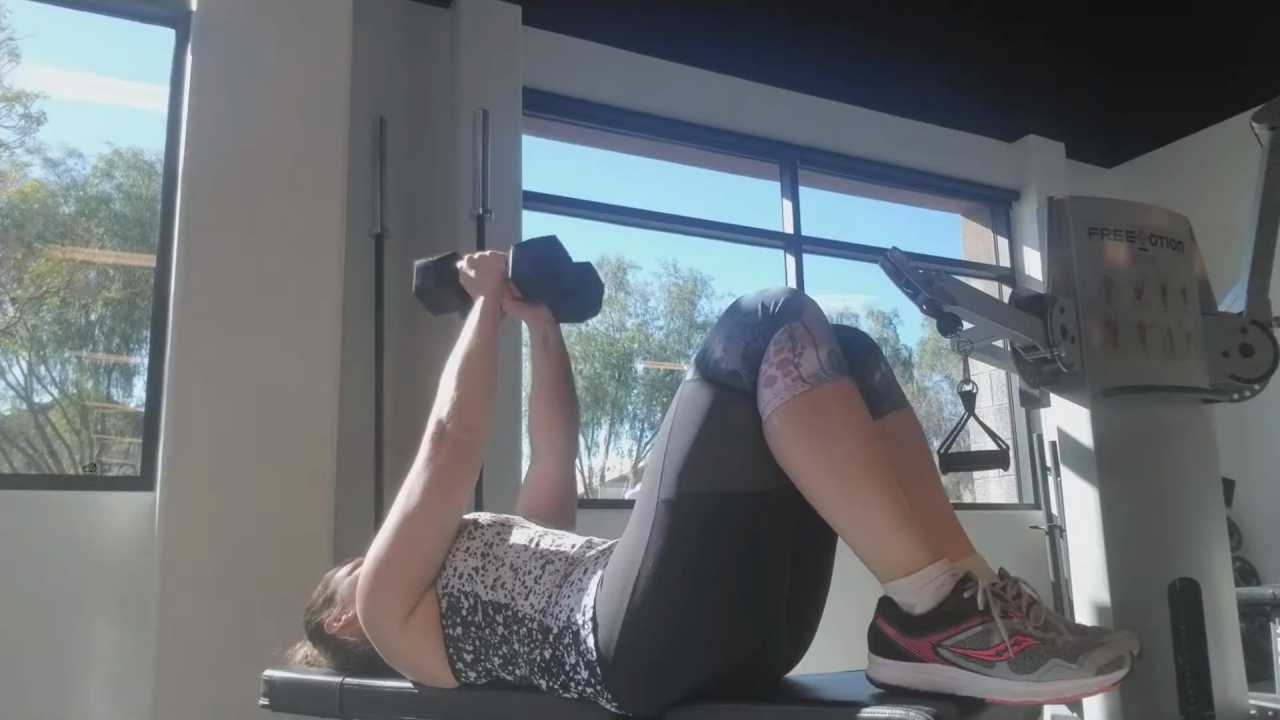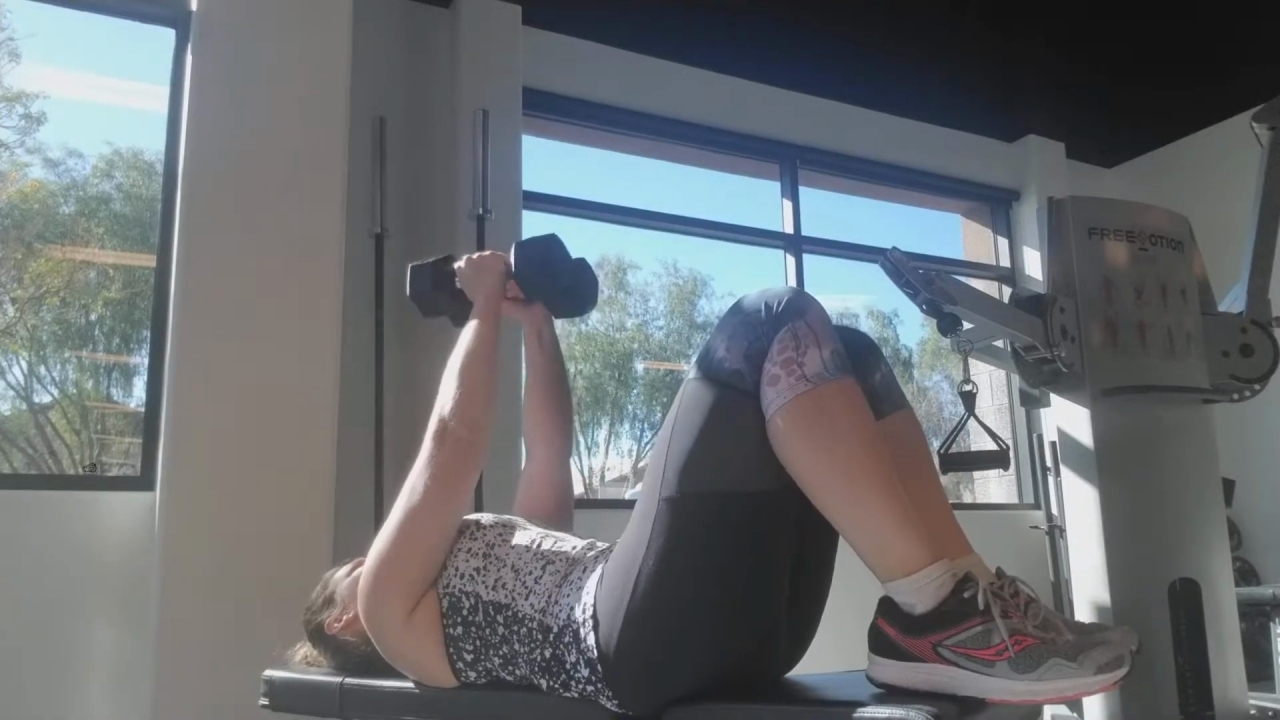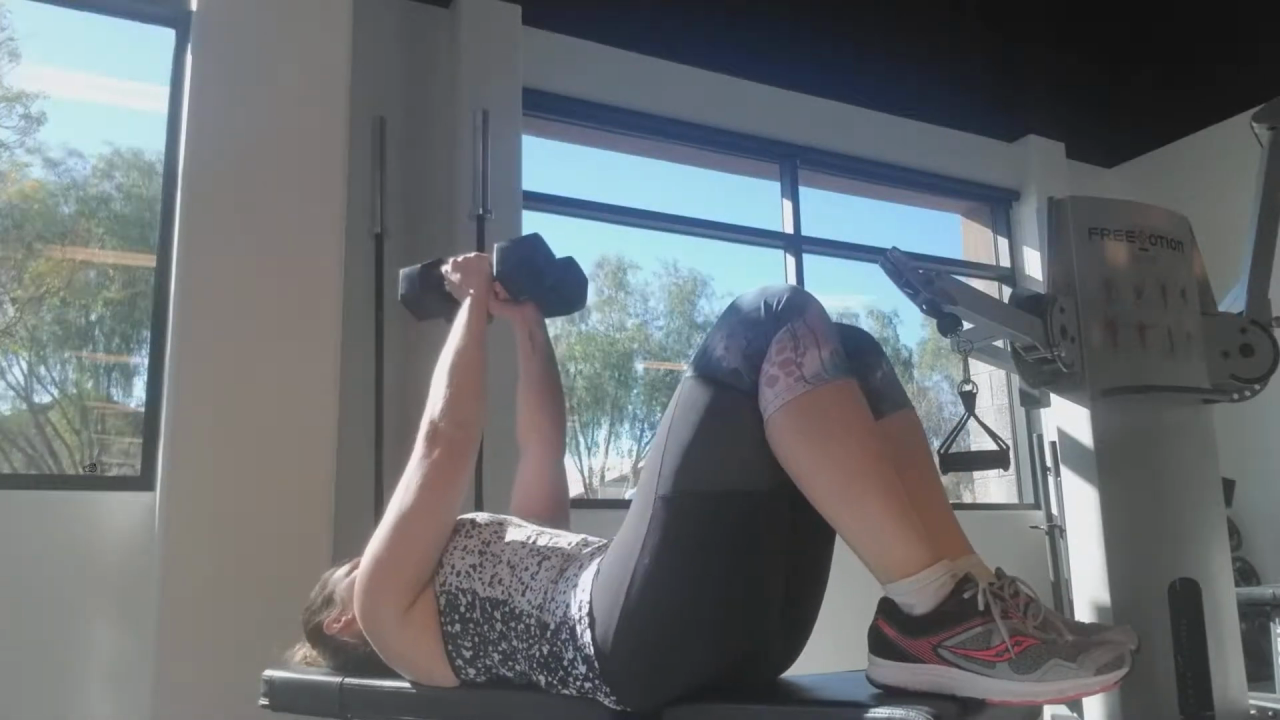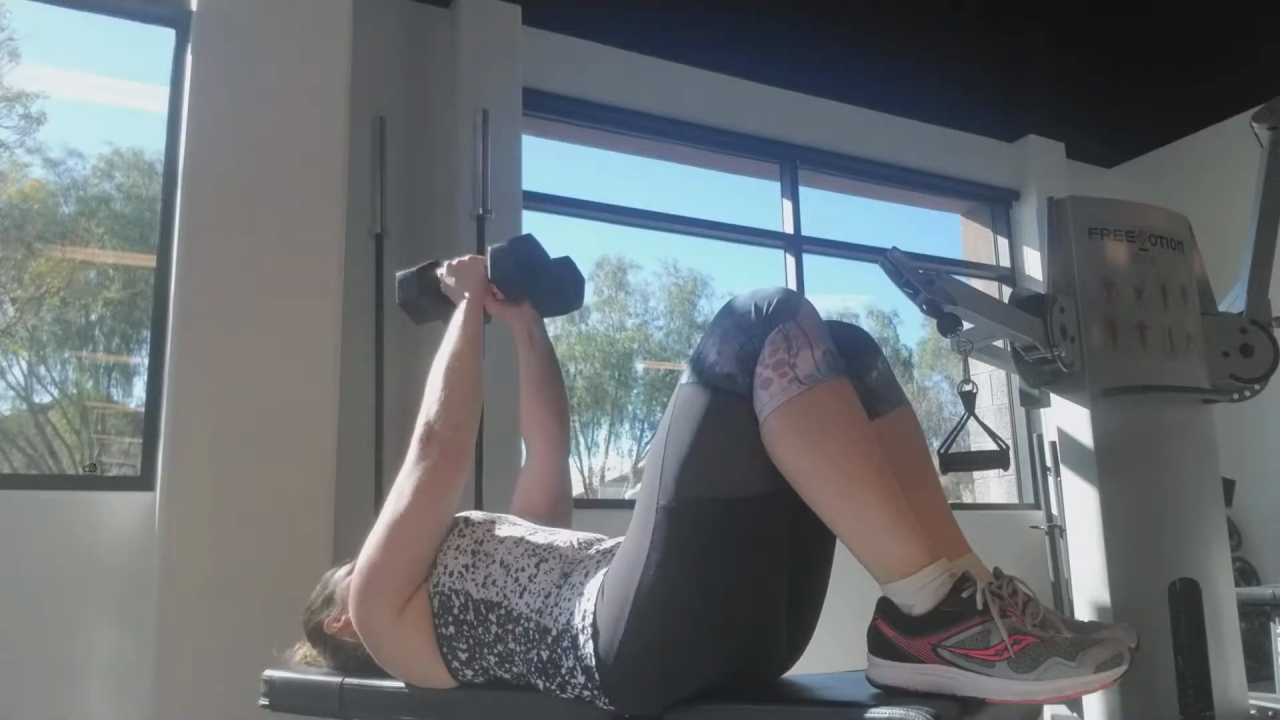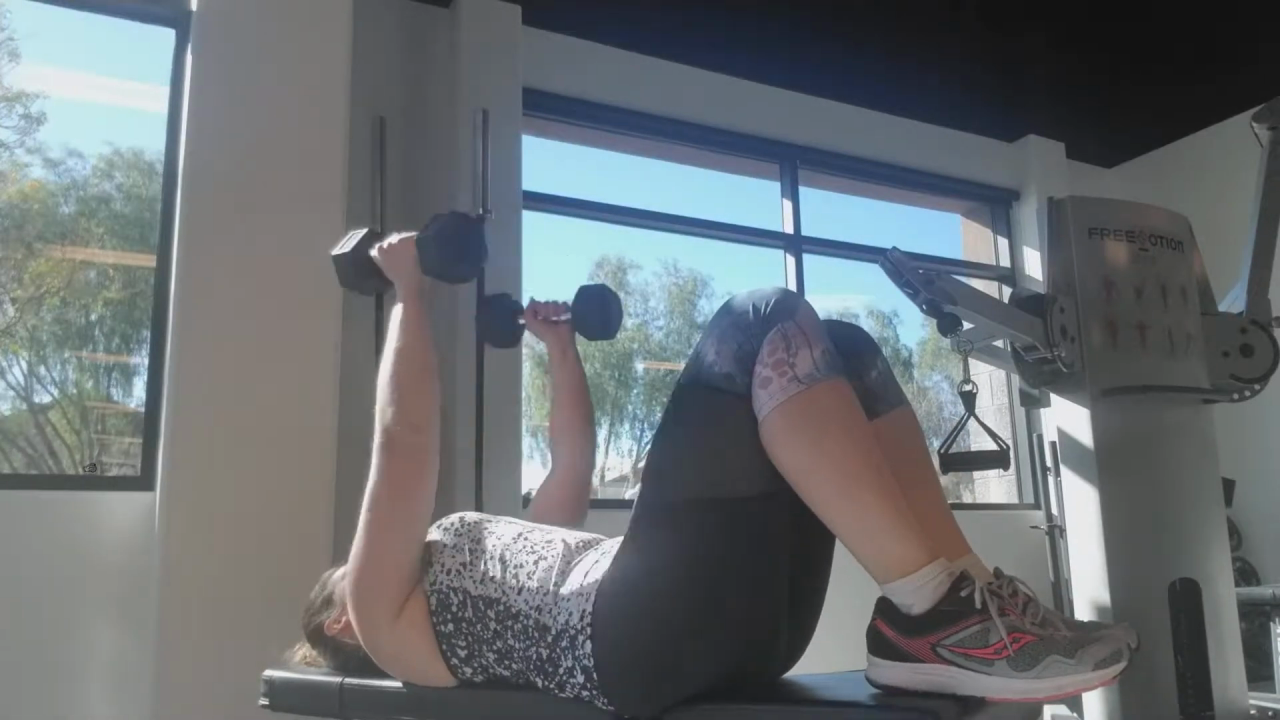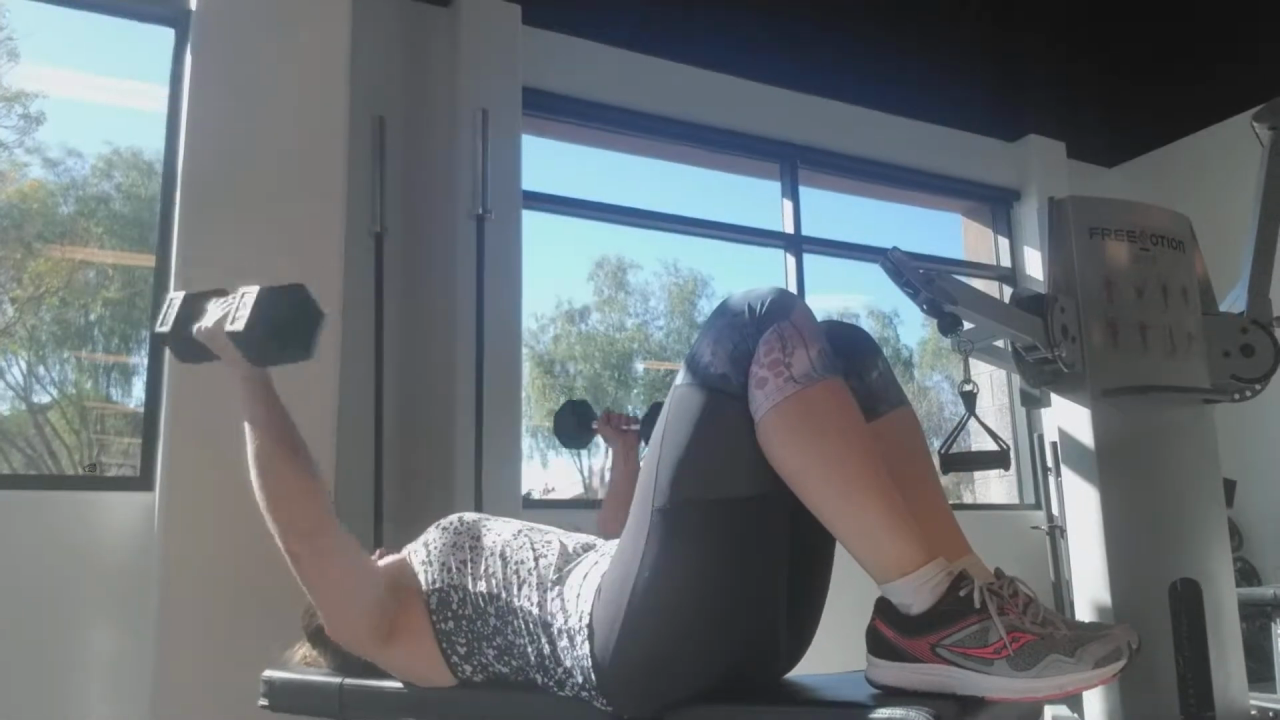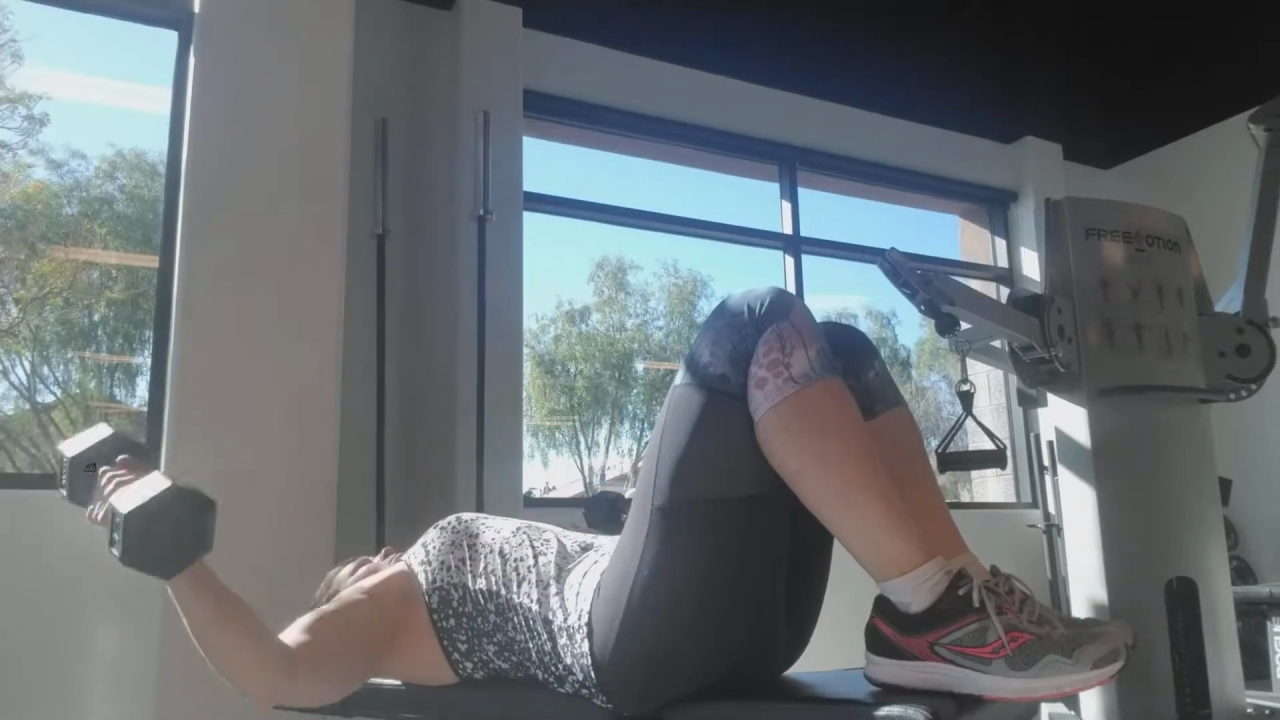
dt=0.3s
person 1, frame 1
left shoulder: (501, 551)
right shoulder: (391, 608)
left elbow: (554, 455)
right elbow: (453, 438)
left wrist: (541, 323)
right wrist: (486, 303)
left hip: (744, 620)
right hip: (648, 641)
left knee: (843, 354)
right knee: (773, 325)
left ankle: (972, 596)
right ankle: (930, 619)
person 1, frame 2
left shoulder: (501, 553)
right shoulder: (395, 607)
left elbow: (549, 451)
right elbow: (454, 438)
left wrist: (534, 322)
right wrist: (485, 308)
left hip: (741, 625)
right hip: (646, 639)
left knee: (843, 355)
right knee: (777, 326)
left ankle: (966, 595)
right ankle: (933, 621)
person 1, frame 3
left shoulder: (497, 553)
right shoulder: (390, 607)
left elbow: (542, 449)
right elbow: (444, 440)
left wrist: (525, 322)
right wrist: (472, 304)
left hip: (741, 619)
right hip: (643, 634)
left knee: (845, 354)
right knee: (778, 323)
left ankle: (965, 593)
right ankle: (932, 620)
person 1, frame 4
left shoulder: (500, 548)
right shoulder: (388, 611)
left elbow: (549, 448)
right elbow: (440, 441)
left wrist: (523, 321)
right wrist: (470, 306)
left hip: (739, 623)
right hip: (645, 643)
left knee: (841, 351)
right knee: (768, 327)
left ankle: (963, 595)
right ankle: (932, 622)
person 1, frame 5
left shoulder: (501, 558)
right shoulder: (388, 611)
left elbow: (573, 459)
right elbow: (402, 444)
left wrist: (558, 342)
right wrist: (412, 298)
left hip: (741, 621)
right hip: (642, 639)
left knee: (842, 349)
right knee: (764, 325)
left ankle: (959, 594)
right ankle: (932, 619)
person 1, frame 6
left shoulder: (478, 564)
right shoulder: (383, 620)
right elbow: (313, 538)
left wrist: (626, 458)
right wrist: (251, 379)
left hip: (730, 625)
right hip: (636, 641)
left knee: (843, 351)
right knee: (761, 325)
left ankle: (957, 597)
right ankle: (931, 624)
person 1, frame 7
left shoulder: (458, 565)
right shoulder: (383, 615)
left wrist: (628, 510)
left hip: (738, 618)
right hip: (638, 633)
left knee: (837, 349)
right knee: (760, 325)
left ankle: (950, 600)
right ankle: (929, 617)
